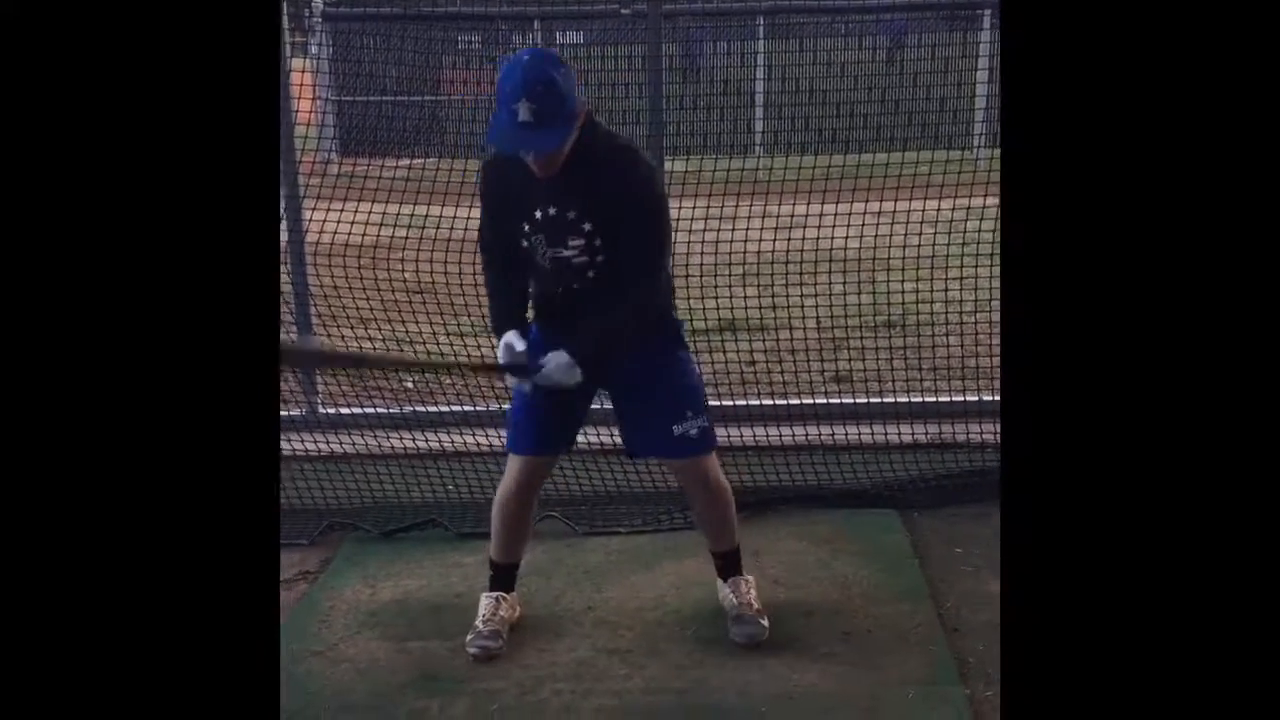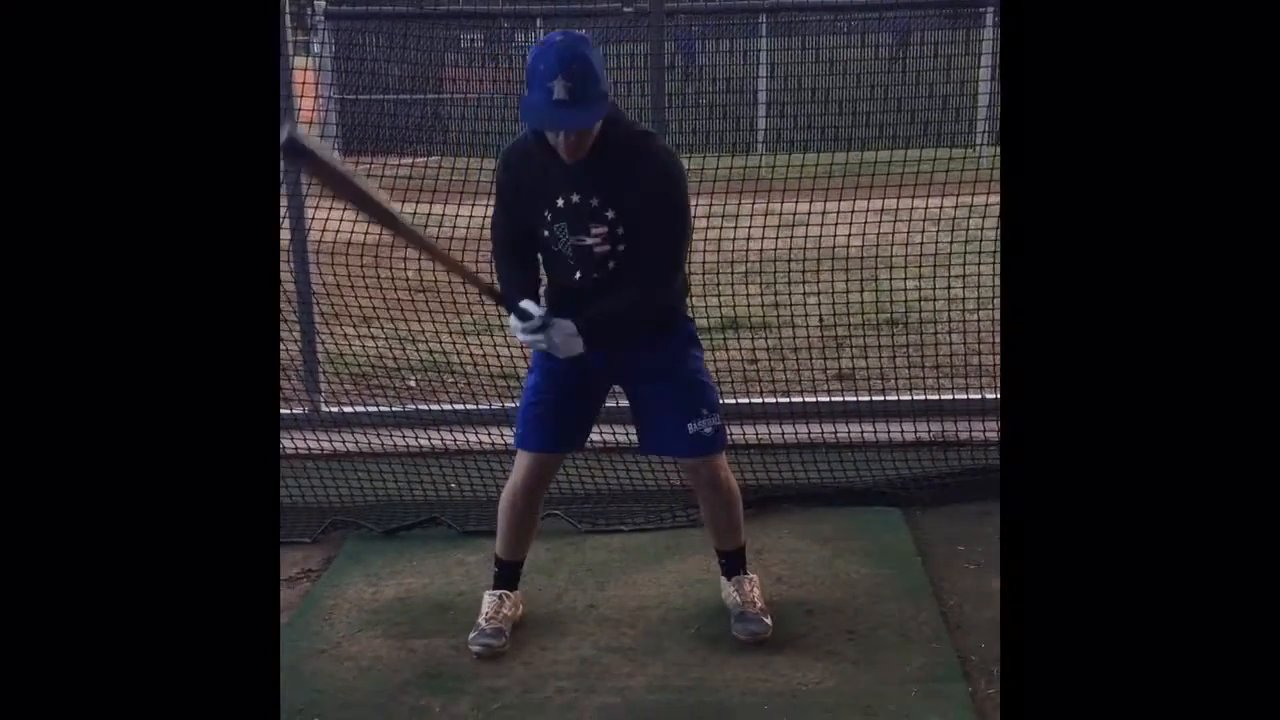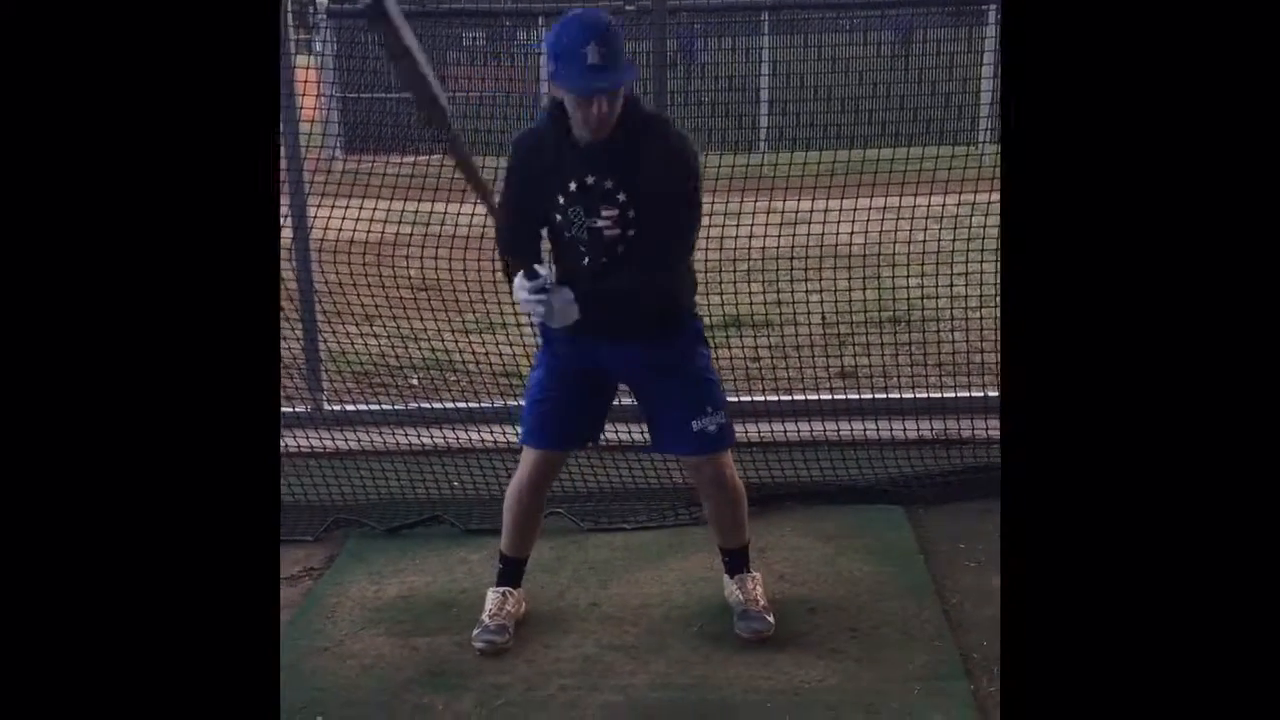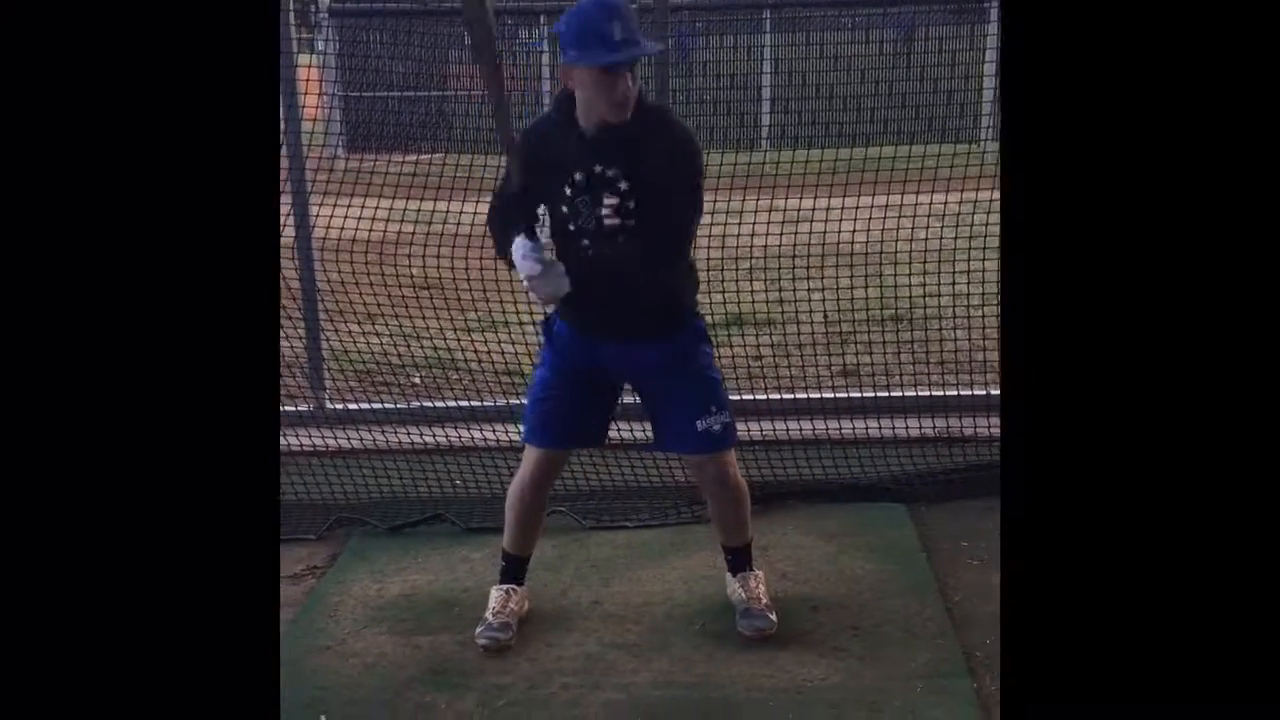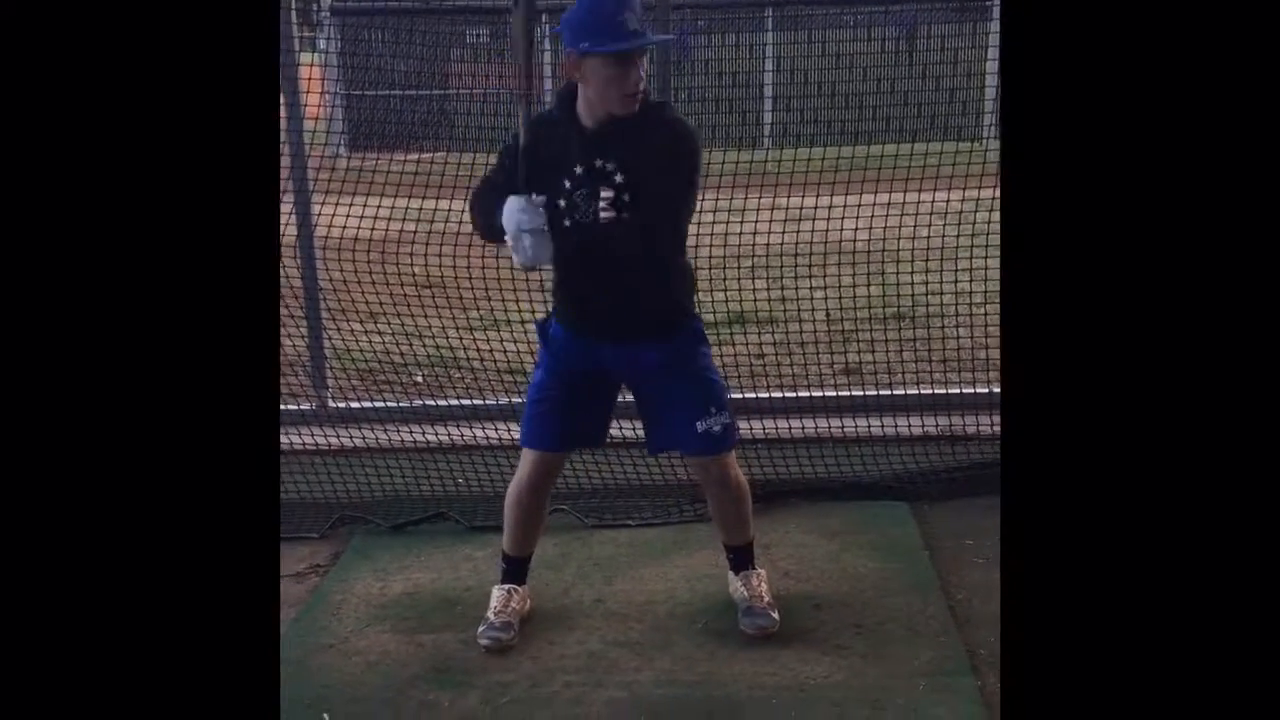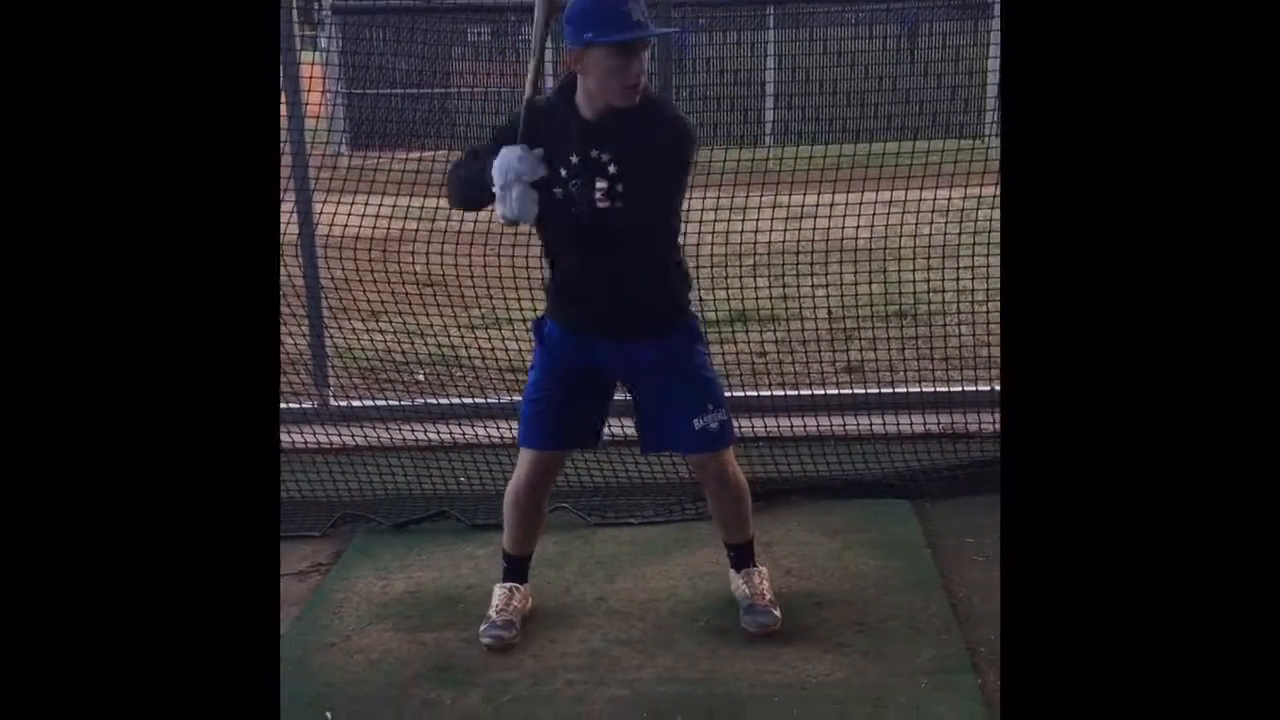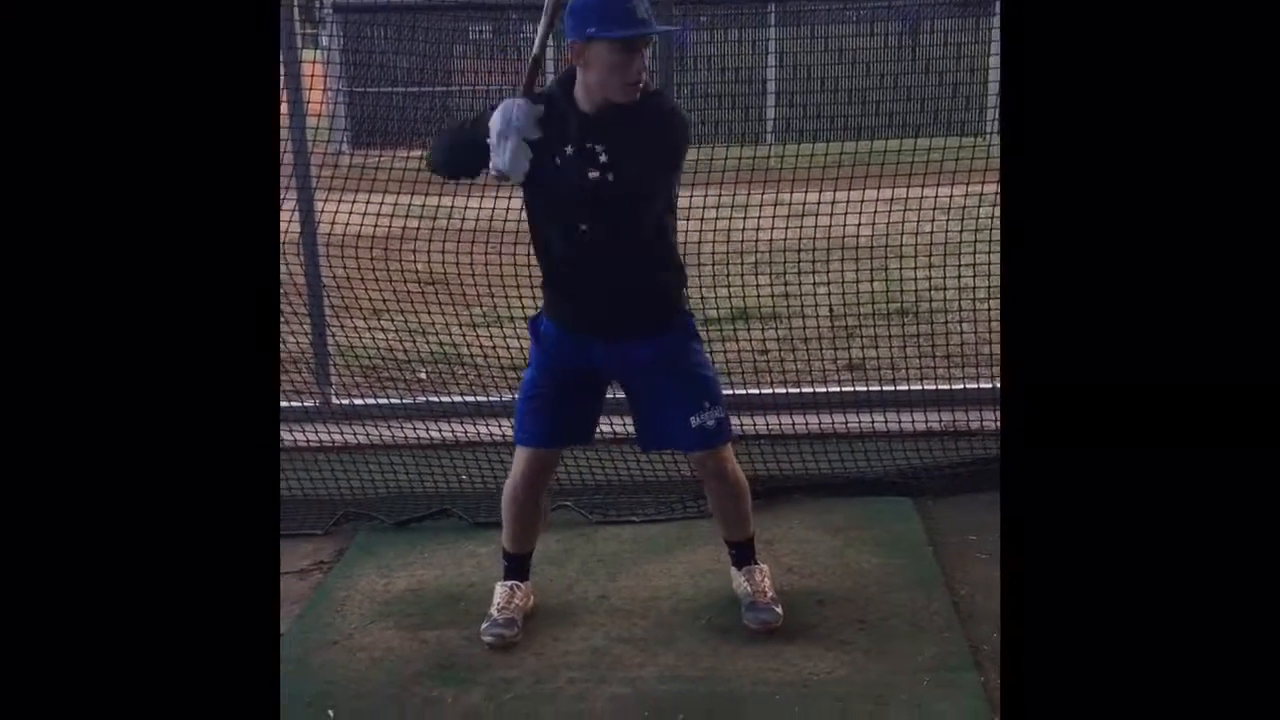
dt=0.1s
person 1, frame 1
left shoulder: (628, 172)
right shoulder: (501, 172)
left elbow: (644, 285)
right elbow: (500, 258)
left wrist: (585, 358)
right wrist: (508, 331)
left hip: (642, 336)
right hip: (555, 336)
left knee: (698, 469)
right knee: (523, 471)
left ankle: (733, 582)
right ankle: (499, 595)
person 1, frame 2
left shoulder: (652, 164)
right shoulder: (521, 163)
left elbow: (661, 277)
right elbow: (511, 248)
left wrist: (586, 328)
right wrist: (523, 306)
left hip: (655, 335)
right hip: (566, 335)
left knee: (707, 467)
right knee: (530, 469)
left ankle: (737, 578)
right ankle: (503, 592)
person 1, frame 3
left shoulder: (667, 149)
right shoulder: (535, 149)
left elbow: (669, 261)
right elbow: (515, 229)
left wrist: (584, 299)
right wrist: (524, 275)
left hip: (663, 331)
right hip: (573, 329)
left knee: (712, 465)
right knee: (536, 465)
left ankle: (740, 577)
right ankle: (506, 589)
person 1, frame 4
left shoulder: (671, 143)
right shoulder: (542, 141)
left elbow: (668, 254)
right elbow: (505, 219)
left wrist: (575, 274)
right wrist: (519, 244)
left hip: (666, 331)
right hip: (579, 331)
left knee: (715, 463)
right knee: (537, 463)
left ankle: (742, 575)
right ankle: (510, 587)
person 1, frame 5
left shoulder: (669, 138)
right shoulder: (543, 136)
left elbow: (656, 246)
right elbow: (483, 208)
left wrist: (560, 248)
right wrist: (509, 213)
left hip: (663, 333)
right hip: (575, 332)
left knee: (717, 464)
right knee: (536, 465)
left ankle: (745, 573)
right ankle: (511, 586)
person 1, frame 6
left shoulder: (665, 130)
right shoulder: (540, 123)
left elbow: (642, 230)
right elbow: (460, 185)
left wrist: (544, 207)
right wrist: (496, 173)
left hip: (660, 331)
right hip: (572, 330)
left knee: (714, 460)
right knee: (534, 464)
left ankle: (745, 571)
right ankle: (512, 585)
person 1, frame 7
left shoulder: (661, 123)
right shoulder: (538, 114)
left elbow: (628, 212)
right elbow: (443, 158)
left wrist: (532, 169)
right wrist: (493, 128)
left hip: (655, 328)
right hip: (567, 327)
left knee: (713, 456)
right knee: (531, 462)
left ankle: (747, 569)
right ankle: (514, 582)
